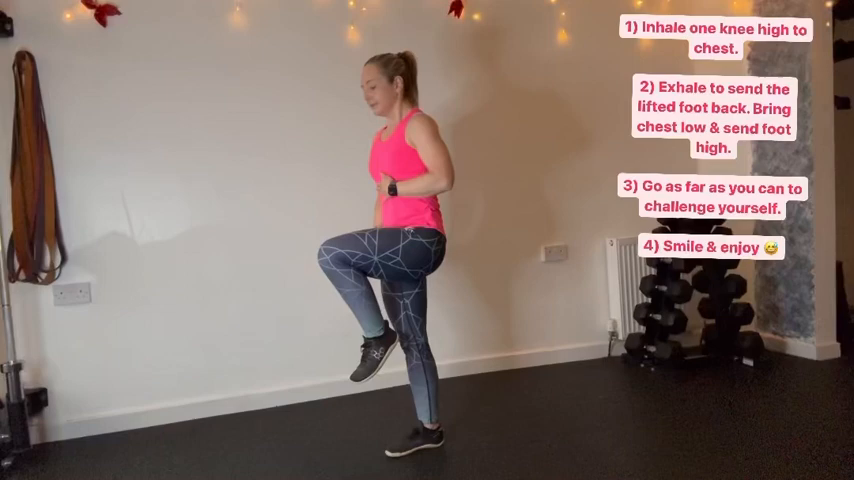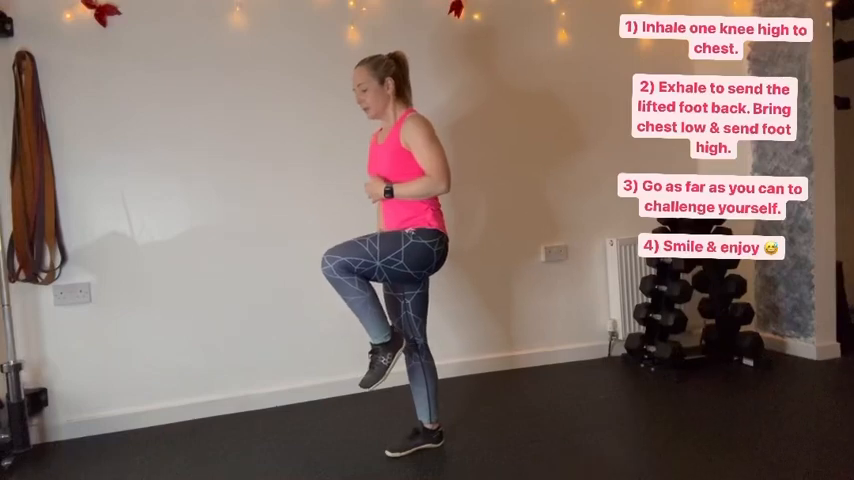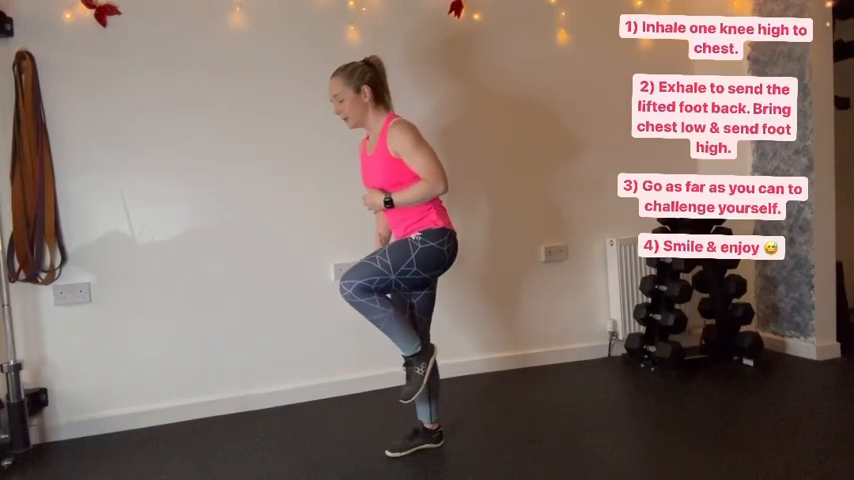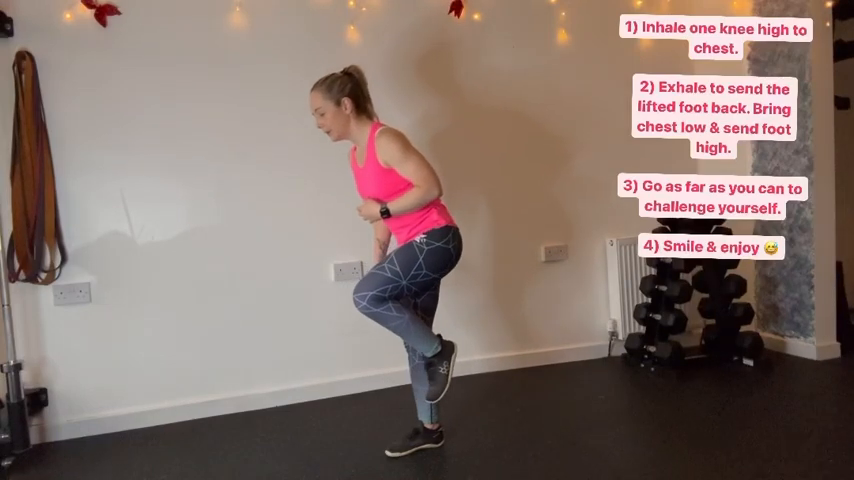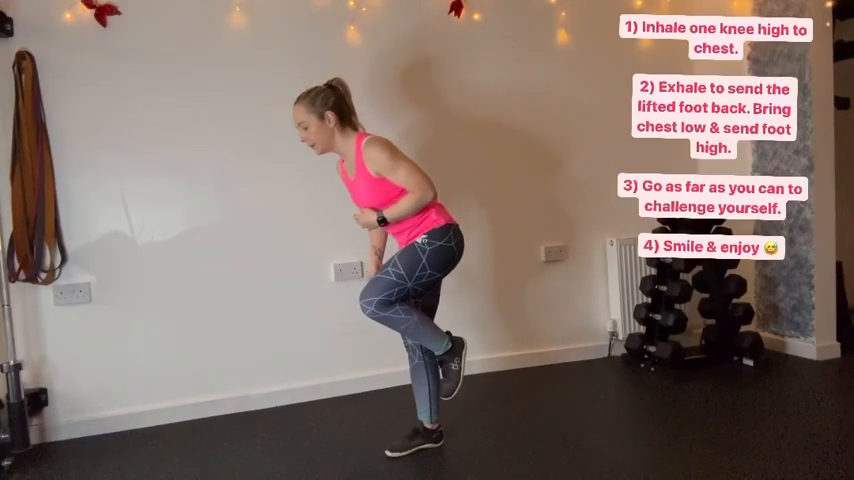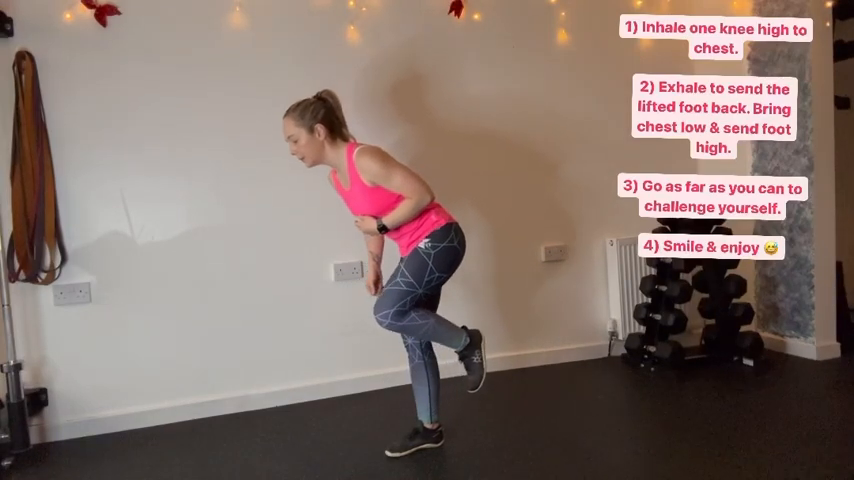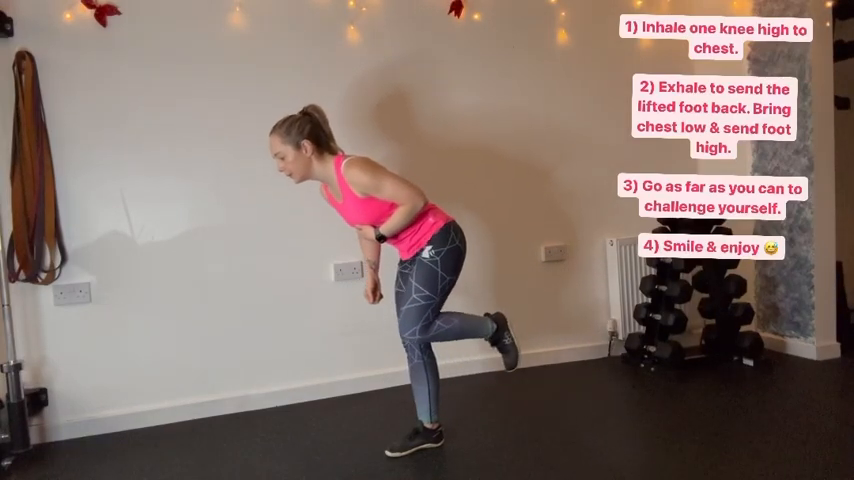
dt=0.5s
person 1, frame 1
left shoulder: (418, 124)
right shoulder: (381, 137)
left elbow: (443, 179)
left wrist: (393, 187)
right wrist: (372, 254)
left hip: (420, 240)
right hip: (400, 246)
left knee: (331, 254)
right knee: (412, 342)
left ankle: (377, 336)
right ankle: (429, 429)
person 1, frame 2
left shoulder: (414, 125)
right shoulder: (378, 138)
left elbow: (440, 182)
left wrist: (387, 189)
right wrist: (377, 261)
left hip: (423, 241)
right hip: (402, 248)
left knee: (335, 262)
right knee: (413, 342)
left ankle: (384, 341)
right ankle: (429, 429)
person 1, frame 3
left shoulder: (398, 131)
right shoulder: (366, 145)
left elbow: (437, 183)
left wrist: (385, 199)
right wrist: (380, 256)
left hip: (432, 240)
right hip: (411, 246)
left knee: (353, 284)
right knee: (413, 340)
left ankle: (418, 352)
right ankle: (429, 428)
person 1, frame 4
left shoulder: (386, 140)
right shoulder: (356, 154)
left elbow: (431, 188)
left wrist: (382, 209)
right wrist: (379, 259)
left hip: (435, 239)
right hip: (417, 247)
left knee: (366, 296)
right knee: (414, 343)
left ankle: (438, 349)
right ankle: (429, 428)
person 1, frame 5
left shoulder: (373, 149)
right shoulder: (344, 166)
left elbow: (425, 191)
left wrist: (379, 218)
right wrist: (375, 261)
left hip: (437, 239)
right hip: (417, 249)
left knee: (373, 300)
right knee: (414, 341)
left ankle: (448, 348)
right ankle: (429, 428)
person 1, frame 6
left shoulder: (366, 158)
right shoulder: (336, 176)
left elbow: (422, 195)
left wrist: (380, 224)
right wrist: (373, 265)
left hip: (438, 239)
right hip: (415, 250)
left knee: (388, 312)
right knee: (414, 341)
left ankle: (466, 342)
right ankle: (429, 428)
person 1, frame 7
left shoulder: (354, 171)
right shoulder: (327, 188)
left elbow: (416, 200)
left wrist: (380, 233)
right wrist: (371, 273)
left hip: (439, 242)
right hip: (412, 255)
left knee: (415, 328)
right knee: (413, 343)
left ankle: (493, 328)
right ankle: (429, 428)
